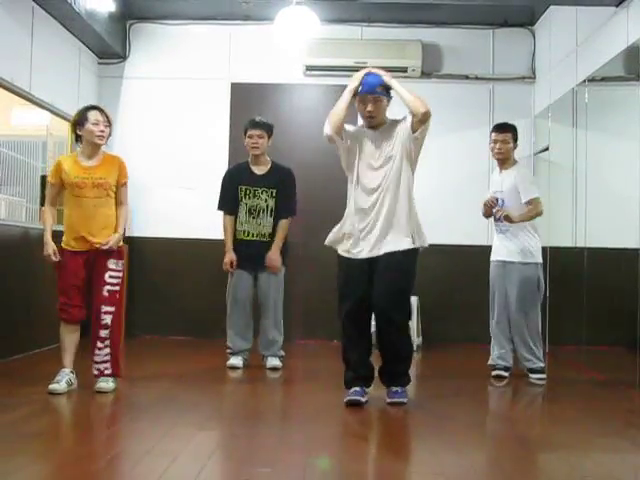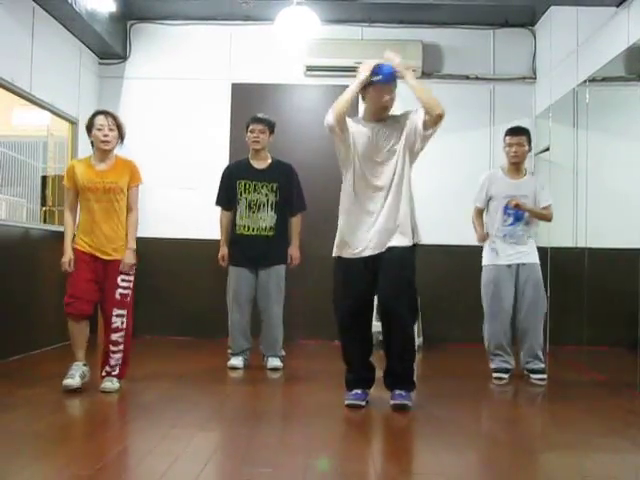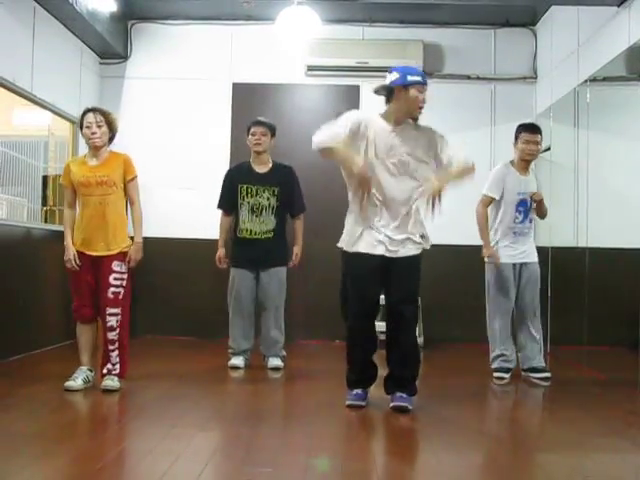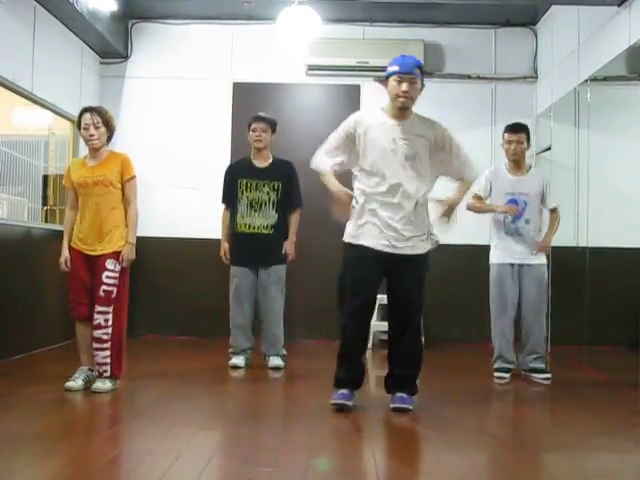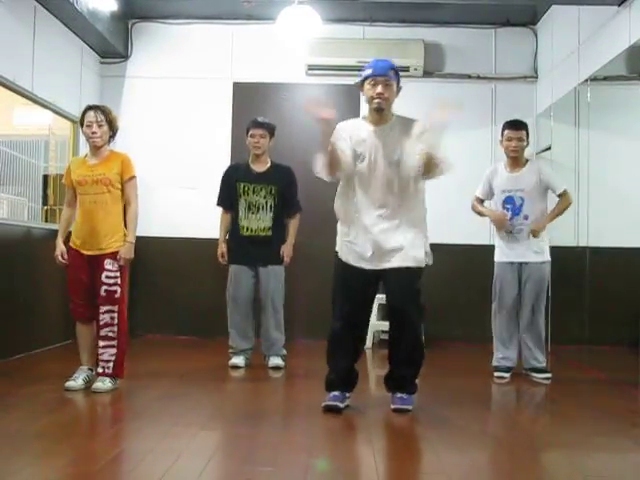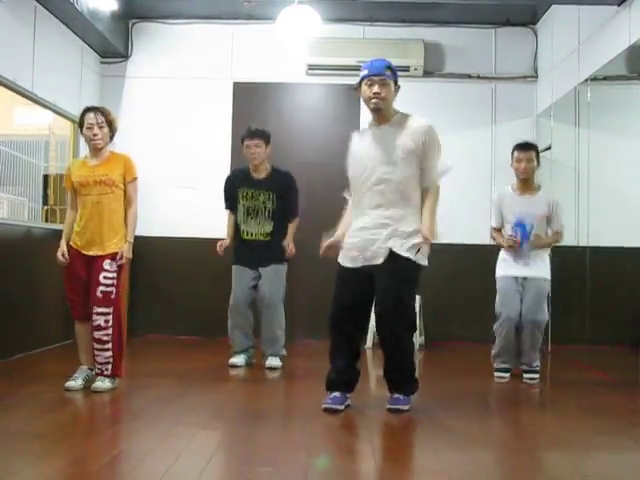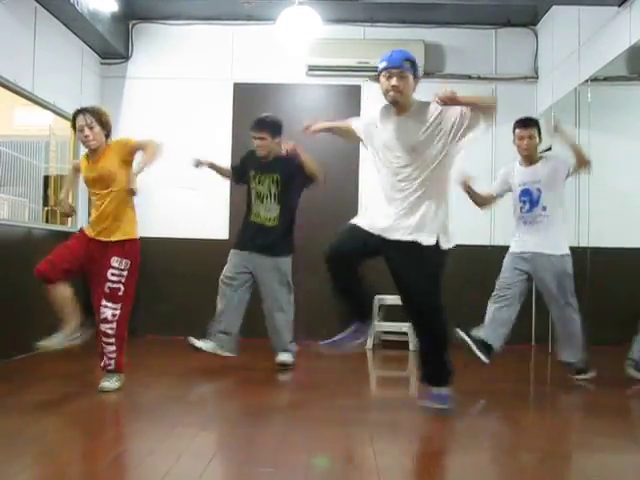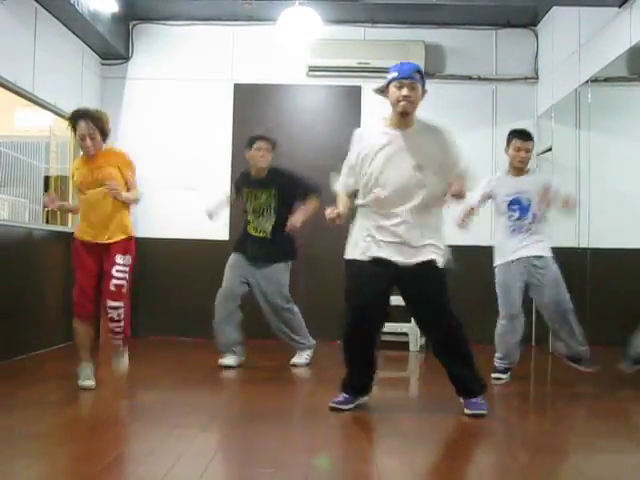
dt=0.3s
person 1, frame 1
left shoulder: (405, 134)
right shoulder: (351, 137)
left elbow: (423, 111)
right elbow: (330, 129)
left wrist: (391, 82)
right wrist: (350, 88)
left hip: (397, 241)
right hip: (354, 242)
left knee: (390, 308)
right knee: (352, 313)
left ankle: (395, 380)
right ankle: (357, 381)
person 1, frame 2
left shoulder: (407, 127)
right shoulder: (350, 130)
left elbow: (437, 113)
right elbow: (332, 119)
left wrist: (406, 73)
right wrist: (359, 78)
left hip: (396, 238)
right hip: (354, 241)
left knee: (398, 310)
right knee: (350, 313)
left ankle: (400, 384)
right ankle: (359, 382)
person 1, frame 3
left shoulder: (428, 137)
right shoulder: (361, 123)
left elbow: (466, 165)
right elbow: (321, 140)
left wrist: (442, 178)
right wrist: (353, 163)
left hip: (406, 242)
right hip: (362, 239)
left knee: (403, 317)
right knee: (359, 317)
left ankle: (401, 387)
right ankle: (359, 384)
person 1, frame 4
left shoulder: (435, 132)
right shoulder: (360, 123)
left elbow: (465, 171)
right elbow: (323, 158)
left wrist: (455, 197)
right wrist: (334, 186)
left hip: (412, 240)
right hip: (365, 234)
left knee: (408, 316)
right knee: (355, 310)
left ankle: (402, 386)
right ankle: (346, 384)
person 1, frame 5
left shoulder: (415, 128)
right shoulder: (348, 129)
left elbow: (430, 171)
right elbow: (329, 172)
left wrist: (433, 141)
right wrist: (327, 131)
left hip: (404, 241)
right hip: (356, 241)
left knee: (406, 318)
right knee: (347, 319)
left ankle: (402, 387)
right ankle: (339, 386)
person 1, frame 6
left shoulder: (419, 130)
right shoulder: (358, 140)
left elbow: (431, 187)
right elbow: (355, 197)
left wrist: (428, 225)
right wrist: (339, 234)
left hip: (401, 242)
right hip: (357, 244)
left knee: (394, 320)
right knee: (344, 317)
left ankle: (401, 387)
right ankle: (340, 386)
person 1, frame 7
left shoulder: (439, 114)
right shoulder: (380, 117)
left elbow: (489, 108)
right elbow: (357, 128)
left wrist: (459, 100)
right wrist: (322, 126)
left hip: (421, 226)
right hip: (381, 216)
left knee: (426, 309)
right knee: (339, 254)
left ankle: (436, 381)
right ankle: (361, 320)
person 1, frame 8
left shoulder: (435, 137)
right shoulder: (365, 138)
left elbow: (455, 179)
right elbow: (346, 189)
left wrist: (457, 189)
right wrist: (340, 208)
left hip: (421, 248)
right hip: (371, 247)
left knee: (442, 324)
right knee: (360, 324)
left ankle: (471, 390)
right ankle: (355, 388)
person 2, frame 1
left shoulder: (116, 164)
right shoulder: (63, 164)
left elbow: (123, 205)
right elbow: (50, 205)
left wrist: (119, 234)
right wrist: (47, 239)
left hip: (108, 248)
right hip: (73, 248)
left knee: (106, 310)
right knee: (71, 311)
left ankle: (105, 372)
right ankle: (67, 373)
person 2, frame 2
left shoulder: (128, 167)
right shoulder: (76, 168)
left elbow: (133, 211)
right elbow: (70, 210)
left wrist: (130, 248)
right wrist: (67, 248)
left hip: (119, 253)
right hip: (84, 250)
left knee: (117, 315)
right knee: (76, 307)
left ankle: (112, 372)
right ankle: (79, 366)
person 2, frame 3
left shoulder: (122, 161)
right shoulder: (72, 167)
left elbow: (135, 204)
right elbow: (69, 208)
left wrist: (137, 242)
right wrist: (68, 243)
left hip: (115, 248)
right hip: (82, 249)
left knee: (112, 309)
right knee: (84, 310)
left ankle: (113, 370)
right ankle: (85, 369)
person 2, frame 4
left shoulder: (121, 161)
right shoulder: (74, 168)
left elbow: (131, 205)
right elbow: (71, 209)
left wrist: (131, 243)
right wrist: (65, 246)
left hip: (112, 247)
right hip: (80, 248)
left knee: (105, 310)
right knee: (81, 310)
left ankle: (108, 373)
right ankle: (86, 368)
person 2, frame 5
left shoulder: (122, 161)
right shoulder: (75, 166)
left elbow: (132, 204)
right elbow: (69, 206)
left wrist: (129, 241)
right wrist: (59, 239)
left hip: (111, 247)
right hip: (79, 248)
left knee: (109, 310)
right knee: (82, 310)
left ankle: (109, 372)
right ankle: (86, 369)
person 2, frame 6
left shoulder: (123, 162)
right shoulder: (75, 168)
left elbow: (132, 205)
right elbow: (73, 209)
left wrist: (129, 242)
right wrist: (63, 241)
left hip: (111, 248)
right hip: (79, 248)
left knee: (104, 310)
right knee: (80, 310)
left ankle: (108, 372)
right ankle: (86, 368)
person 2, frame 7
left shoulder: (119, 148)
right shoulder: (85, 160)
left elbow: (154, 146)
right elbow: (75, 170)
left wrist: (136, 173)
right wrist: (65, 200)
left hip: (121, 238)
right hip: (93, 234)
left knee: (110, 304)
right knee: (48, 270)
left ankle: (114, 371)
right ankle: (72, 328)
person 2, frame 8
left shoulder: (118, 158)
right shoulder: (78, 166)
left elbow: (136, 197)
left wrist: (124, 195)
right wrist: (58, 205)
left hip: (118, 239)
right hip: (85, 241)
left knee: (115, 300)
right knee: (83, 305)
left ankle: (120, 348)
right ankle: (85, 364)
person 3, frame 1
left shoulder: (522, 173)
right shoulder: (495, 175)
left elbow: (537, 208)
left wrist: (515, 218)
right wrist: (487, 208)
left hip: (524, 255)
right hip: (499, 254)
left knee: (523, 309)
right knee: (499, 309)
left ankle: (533, 363)
right ankle: (501, 360)
person 3, frame 2
left shoulder: (535, 181)
right shoulder: (490, 179)
left elbow: (549, 215)
right elbow: (477, 213)
left wrist: (527, 207)
right wrist: (480, 231)
left hip: (527, 258)
right hip: (496, 258)
left knee: (533, 312)
right knee: (496, 314)
left ankle: (533, 363)
right ankle: (501, 363)
person 3, frame 3
left shoulder: (533, 177)
right shoulder: (502, 172)
left elbow: (542, 214)
right elbow: (482, 208)
left wrist: (539, 202)
right wrist: (486, 244)
left hip: (527, 255)
right hip: (501, 254)
left knee: (530, 310)
right knee: (500, 309)
left ankle: (533, 362)
right ankle: (502, 362)
person 3, frame 4
left shoulder: (539, 177)
right shoulder: (494, 174)
left elbow: (554, 212)
right elbow: (472, 203)
left wrist: (549, 236)
right wrist: (497, 207)
left hip: (534, 257)
right hip: (503, 256)
left knee: (534, 311)
right knee: (502, 310)
left ankle: (534, 362)
right ankle: (504, 362)
person 3, frame 5
left shoulder: (539, 170)
right shoulder: (493, 173)
left elbow: (566, 198)
right elbow: (475, 203)
left wrist: (545, 220)
right wrist: (491, 214)
left hip: (537, 254)
right hip: (505, 254)
left knee: (533, 309)
right knee: (504, 308)
left ankle: (535, 363)
right ankle: (504, 361)
person 3, frame 6
left shoulder: (549, 199)
right shoulder: (501, 197)
left elbow: (558, 234)
left wrist: (547, 241)
right wrist: (502, 241)
left hip: (537, 271)
right hip: (508, 270)
left knee: (534, 319)
right knee: (507, 317)
left ankle: (530, 363)
right ankle: (503, 362)
person 3, frame 7
left shoulder: (555, 164)
right shoulder: (510, 170)
left elbow: (585, 165)
right elbow: (486, 202)
left wrist: (568, 140)
right wrist: (469, 190)
left hip: (553, 250)
right hip: (520, 250)
left knee: (563, 304)
right knee: (504, 294)
left ankle: (575, 359)
right ankle: (486, 342)
person 3, frame 8
left shoulder: (539, 179)
right shoulder: (495, 182)
left elbow: (567, 203)
right elbow: (475, 205)
left wrist: (555, 199)
right wrist: (468, 213)
left hip: (538, 255)
right hip: (507, 258)
left knee: (559, 305)
right knee: (510, 312)
left ankle: (573, 350)
right ankle: (504, 362)
person 4, frame 1
left shoulder: (284, 175)
right shoulder: (234, 174)
left elbow: (286, 217)
right elbow: (228, 215)
left wrist: (276, 249)
right wrist: (229, 249)
left hip: (270, 253)
right hip: (241, 254)
left knee: (272, 304)
right knee: (237, 302)
left ankle: (272, 353)
right ankle: (238, 351)
person 4, frame 2
left shoulder: (285, 171)
right shoulder: (233, 171)
left elbow: (295, 212)
right elbow: (226, 210)
left wrist: (294, 245)
right wrist: (223, 244)
left hip: (274, 252)
right hip: (240, 251)
left knee: (272, 304)
right knee: (238, 303)
left ankle: (273, 353)
right ankle: (238, 352)
person 4, frame 3
left shoulder: (285, 173)
right shoulder: (235, 173)
left elbow: (297, 212)
right elbow: (226, 213)
left wrist: (298, 244)
right wrist: (221, 246)
left hip: (274, 255)
right hip: (241, 254)
left knee: (273, 303)
right knee: (240, 302)
left ankle: (274, 352)
right ankle: (239, 351)
person 4, frame 4
left shoulder: (285, 169)
right shoulder: (235, 169)
left elbow: (294, 208)
right elbow: (228, 207)
left wrist: (291, 239)
right wrist: (224, 240)
left hip: (273, 250)
right hip: (241, 249)
left knee: (272, 302)
right knee: (240, 301)
left ankle: (274, 352)
right ankle: (240, 350)
person 4, frame 5
left shoulder: (284, 174)
right shoulder: (233, 173)
left elbow: (293, 213)
right elbow: (226, 210)
left wrist: (289, 243)
right wrist: (222, 241)
left hip: (272, 252)
right hip: (240, 252)
left knee: (272, 301)
right knee: (239, 300)
left ankle: (274, 352)
right ankle: (240, 350)
person 4, frame 6
left shoulder: (284, 180)
right shoulder: (235, 179)
left elbow: (293, 216)
left wrist: (289, 239)
right wrist: (228, 239)
left hip: (273, 255)
right hip: (243, 254)
left knee: (271, 300)
right knee: (238, 301)
left ankle: (274, 352)
right ankle: (242, 350)
person 4, frame 7
left shoulder: (290, 160)
right shoulder: (251, 159)
left elbow: (316, 176)
right elbow: (232, 174)
left wrist: (297, 152)
right wrist: (210, 165)
left hip: (278, 246)
right hip: (247, 242)
left knee: (277, 296)
right knee: (230, 284)
left ankle: (285, 348)
right ankle: (223, 340)
person 4, frame 8
left shoulder: (281, 176)
right shoulder: (243, 178)
left elbow: (313, 198)
left wrist: (300, 216)
right wrist: (219, 206)
left hip: (275, 255)
right hip: (245, 252)
left knee: (278, 303)
right knee: (227, 296)
left ankle: (304, 346)
right ankle: (232, 349)
